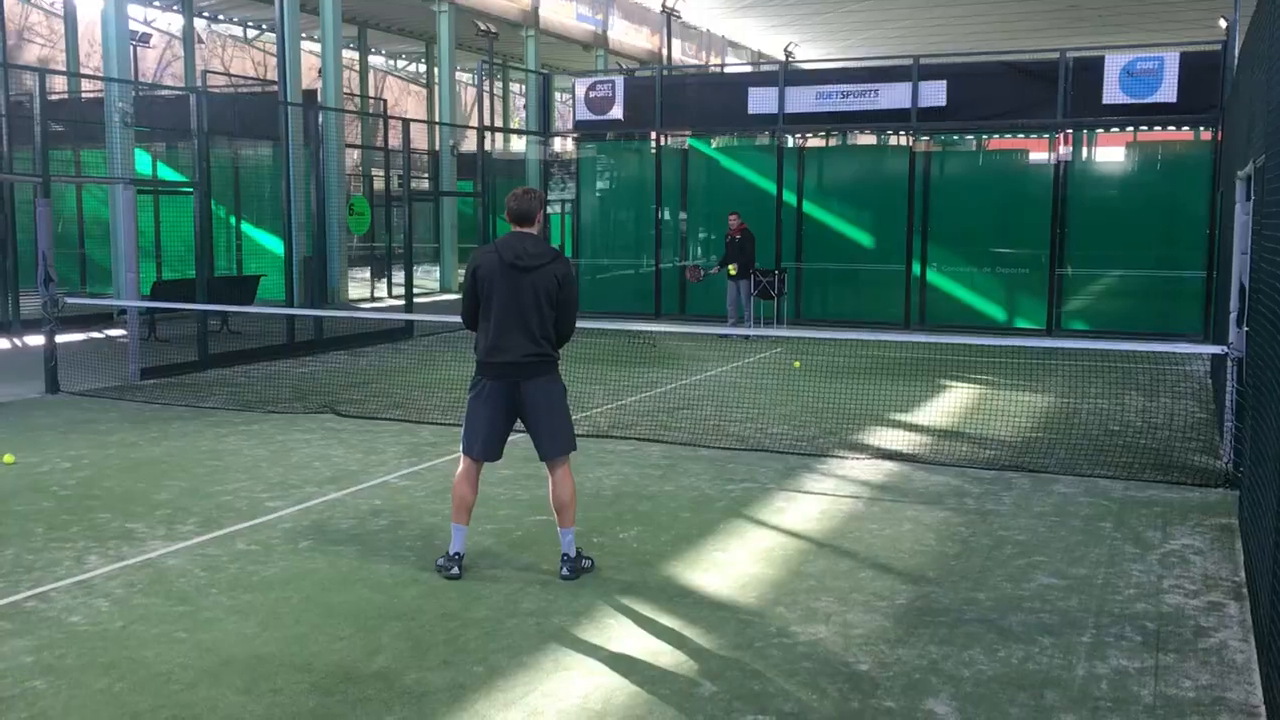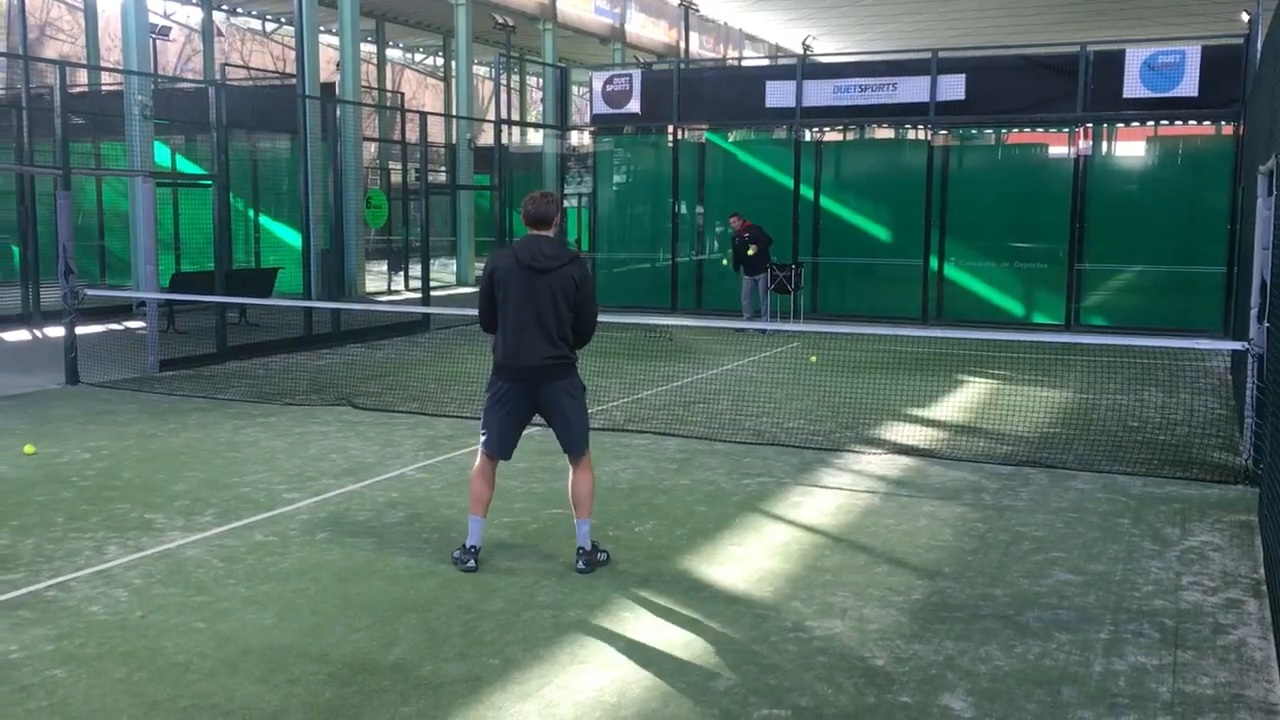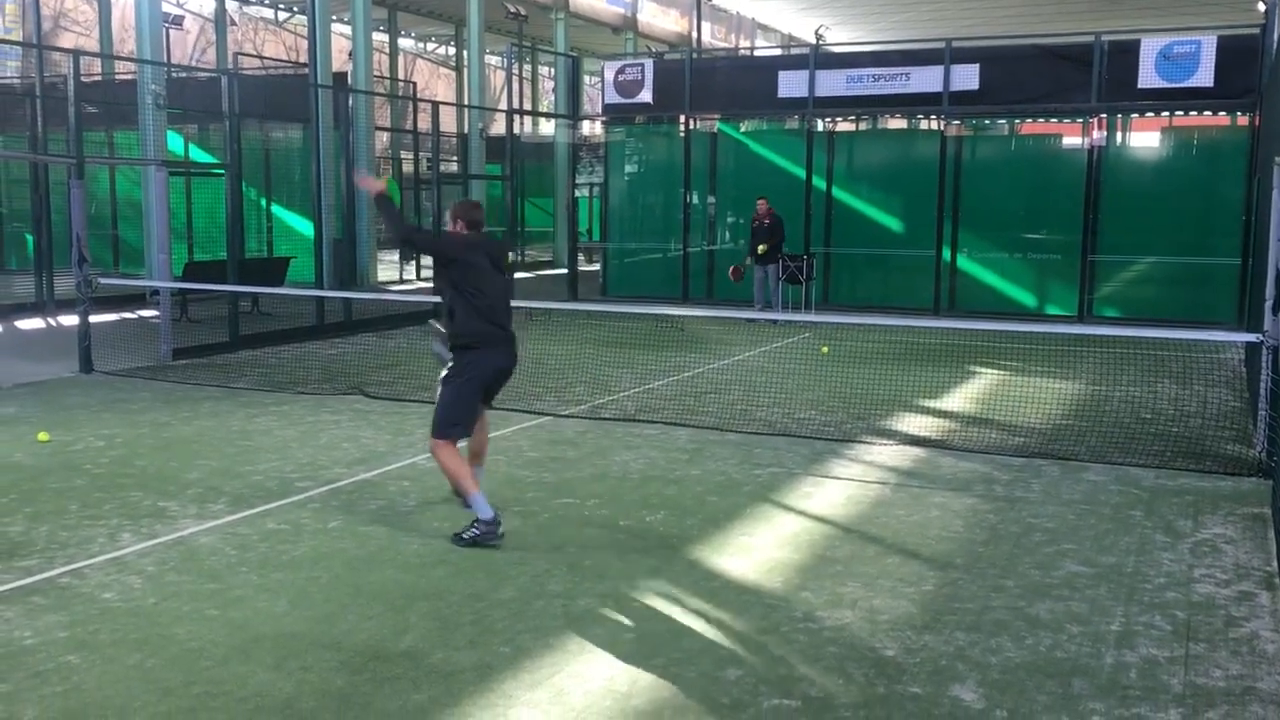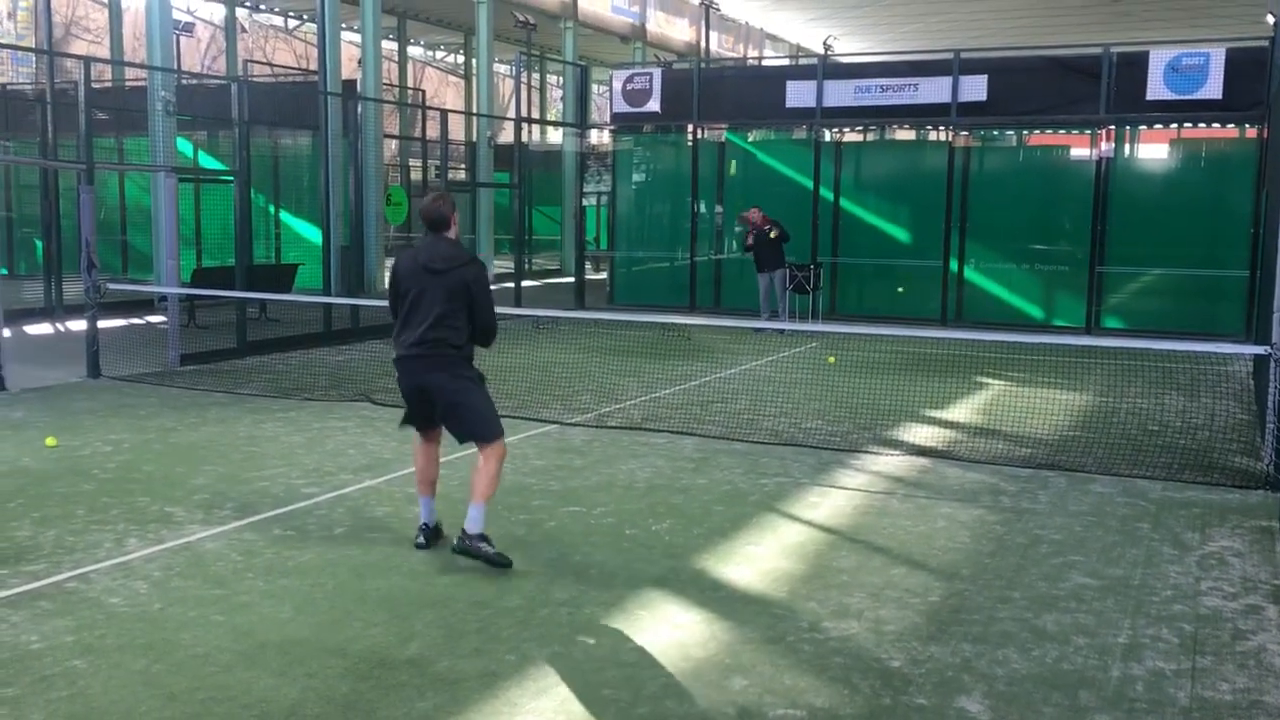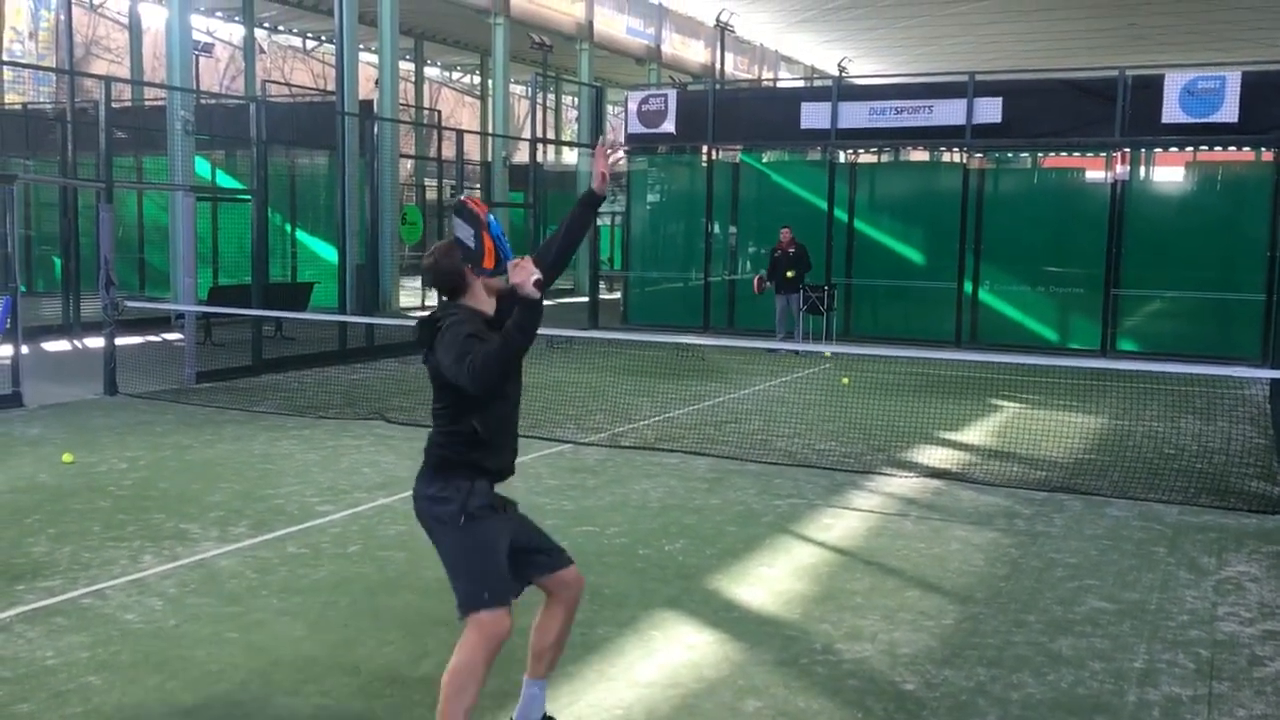
dt=1s
person 1, frame 1
left shoulder: (482, 260)
right shoulder: (558, 265)
left elbow: (469, 319)
right elbow: (566, 328)
left hip: (492, 374)
right hip: (540, 375)
left knee: (470, 463)
right knee: (559, 464)
left ankle: (455, 554)
right ankle: (569, 555)
person 1, frame 2
left shoulder: (499, 262)
right shoulder: (575, 266)
left elbow: (486, 322)
right elbow: (586, 328)
left hip: (510, 374)
right hip: (559, 375)
left knee: (486, 460)
right knee: (580, 460)
left ankle: (471, 547)
right ankle: (585, 549)
person 1, frame 3
left shoulder: (455, 246)
right shoulder: (495, 256)
left elbow: (408, 237)
left wrist: (380, 195)
left hip: (475, 355)
right hip: (504, 353)
left knee: (442, 443)
right knee: (474, 412)
left ankle: (487, 519)
right ankle: (472, 488)
person 1, frame 4
left shoulder: (403, 262)
right shoulder: (471, 267)
right elbow: (486, 331)
right wrist: (464, 339)
left hip: (409, 366)
right hip: (451, 367)
left knee: (428, 438)
right knee: (492, 448)
left ankle: (427, 525)
right ankle: (473, 532)
person 1, frame 5
left shoulder: (496, 313)
right shoulder: (458, 334)
left elbow: (553, 253)
right elbow: (485, 378)
left wrist: (596, 192)
right wrist: (525, 303)
left hip: (477, 493)
right hip: (453, 495)
left knee: (567, 583)
right knee: (490, 627)
